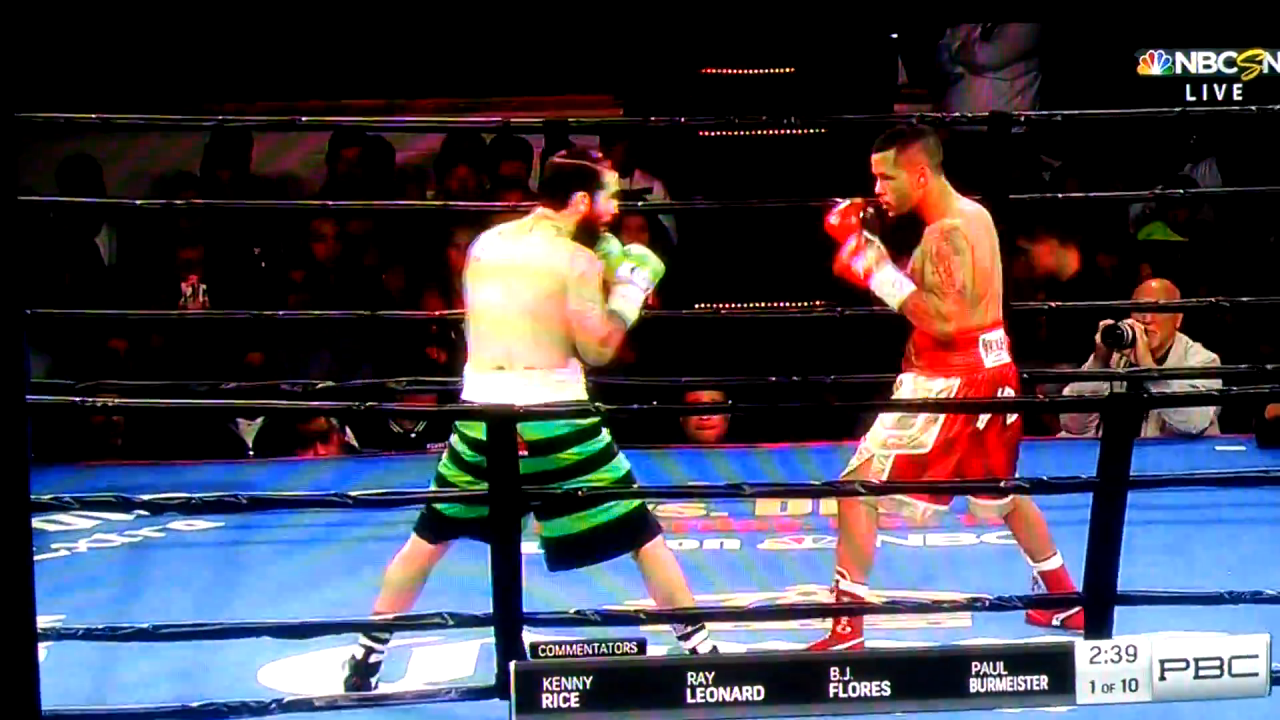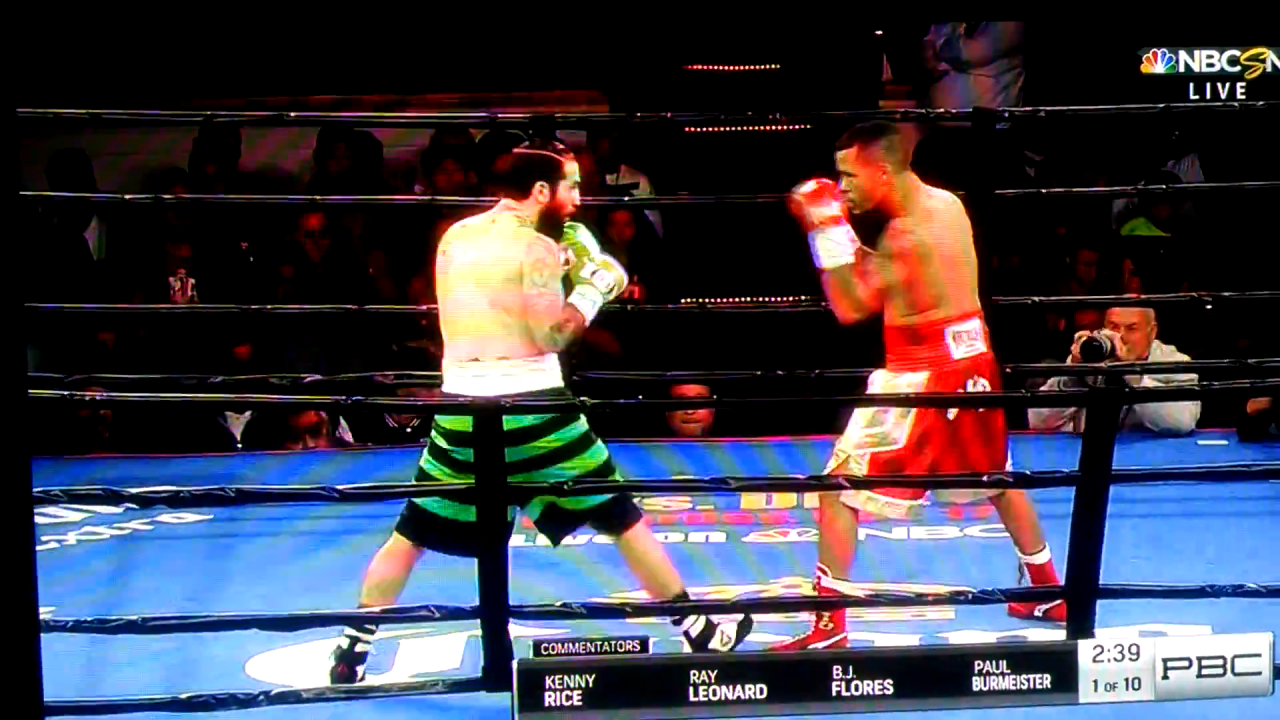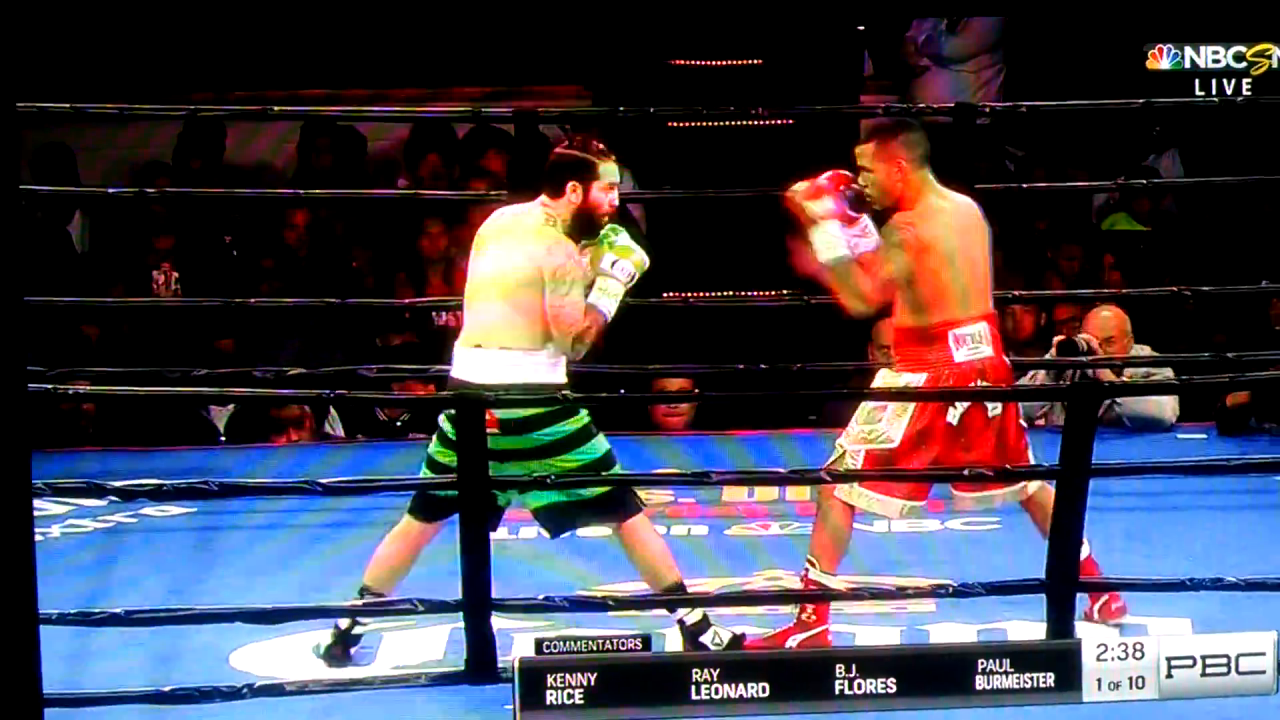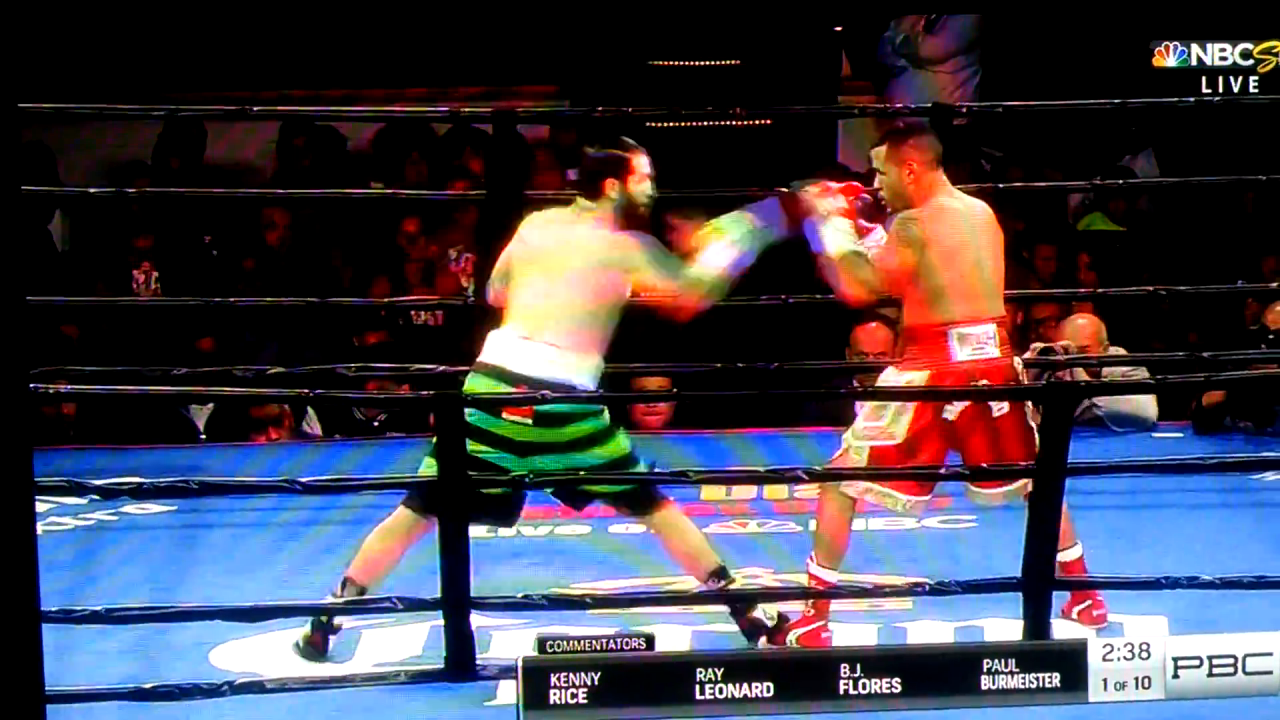
dt=0.3s
person 1, frame 1
left shoulder: (487, 243)
right shoulder: (576, 260)
right elbow: (599, 349)
right wrist: (633, 285)
left hip: (482, 418)
right hip: (555, 423)
left knee: (430, 537)
right knee: (644, 536)
left ankle: (366, 657)
right ankle: (703, 654)
person 1, frame 2
left shoulder: (455, 237)
right shoulder: (537, 248)
right elbow: (552, 337)
right wrist: (593, 288)
left hip: (463, 412)
right hip: (531, 409)
left knee: (413, 532)
right knee: (625, 521)
left ankle: (354, 649)
right ankle: (701, 632)
person 1, frame 3
left shoulder: (500, 220)
right shoulder: (558, 250)
right elbow: (573, 341)
left wrist: (587, 261)
right wrist: (613, 278)
left hip: (469, 392)
right hip: (531, 402)
left knee: (424, 516)
right knee: (625, 512)
left ankle: (350, 627)
right ankle: (695, 628)
person 1, frame 4
left shoulder: (538, 224)
right shoulder: (617, 245)
left elbow: (496, 293)
right elbow: (688, 300)
right wrist: (728, 246)
left hip: (494, 383)
right hip: (563, 402)
left knee: (423, 510)
right knee: (654, 508)
left ankle: (332, 618)
right ankle: (741, 607)
person 2, frame 1
left shoulder: (948, 232)
right shoulder: (970, 214)
left elbow: (943, 320)
right elbow: (924, 297)
left wrist: (874, 272)
right wrist: (866, 244)
left hip: (951, 382)
right hip: (991, 373)
left knee: (860, 490)
right knee: (1003, 491)
left ankle: (845, 633)
right ankle: (1067, 602)
person 2, frame 2
left shoulder: (908, 233)
right shoulder: (944, 203)
left elbow: (850, 305)
right elbow: (876, 276)
left wrist: (823, 229)
right wrist: (838, 227)
left hip: (924, 373)
right hip: (973, 362)
left knee: (842, 489)
right knee: (994, 481)
left ankle: (829, 628)
right ankle: (1049, 591)
person 2, frame 3
left shoulder: (911, 225)
right shoulder: (967, 209)
left elbow: (862, 298)
left wrist: (821, 224)
right wrist: (851, 220)
left hip: (927, 374)
right hip: (983, 364)
left knee: (840, 486)
right knee: (1026, 483)
left ankle: (811, 623)
right ankle: (1099, 592)
person 2, frame 4
left shoulder: (916, 219)
right shoulder: (981, 212)
left elbow: (859, 288)
left wrist: (827, 221)
right wrist: (860, 227)
left hip: (934, 373)
right hip: (993, 366)
left knee: (842, 483)
right knee: (1029, 482)
left ankle: (814, 618)
right ankle: (1088, 594)
